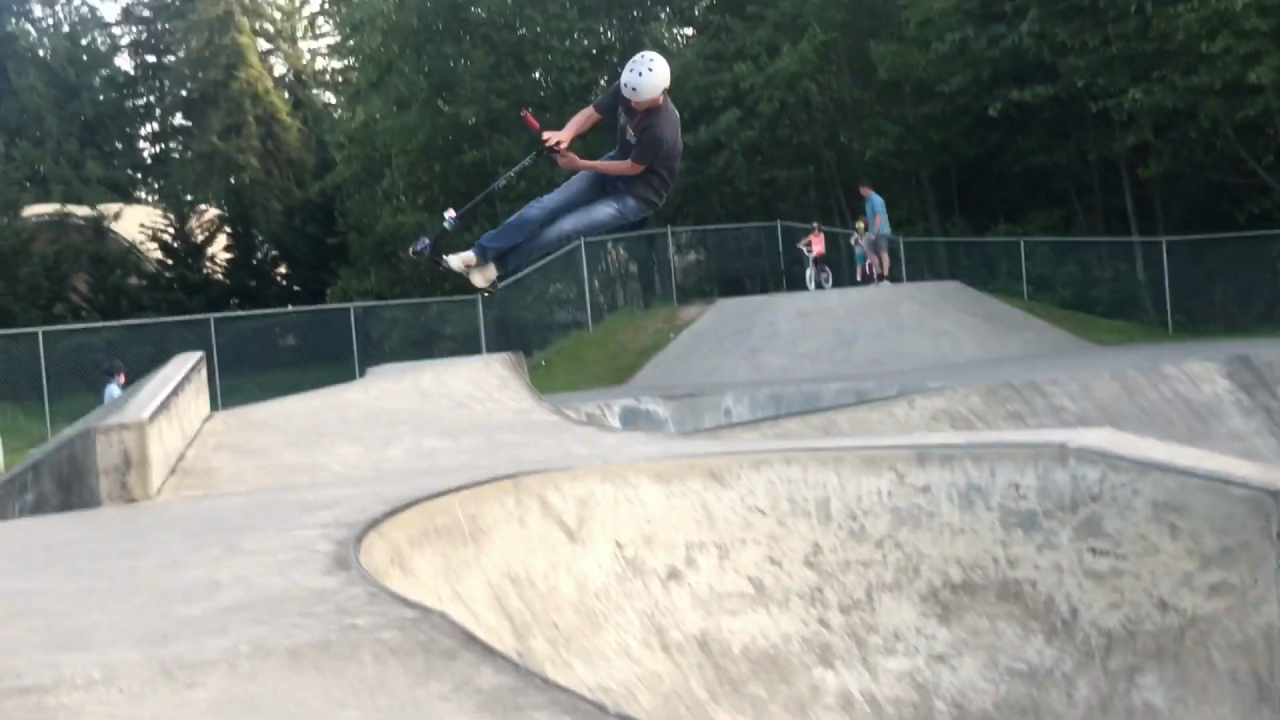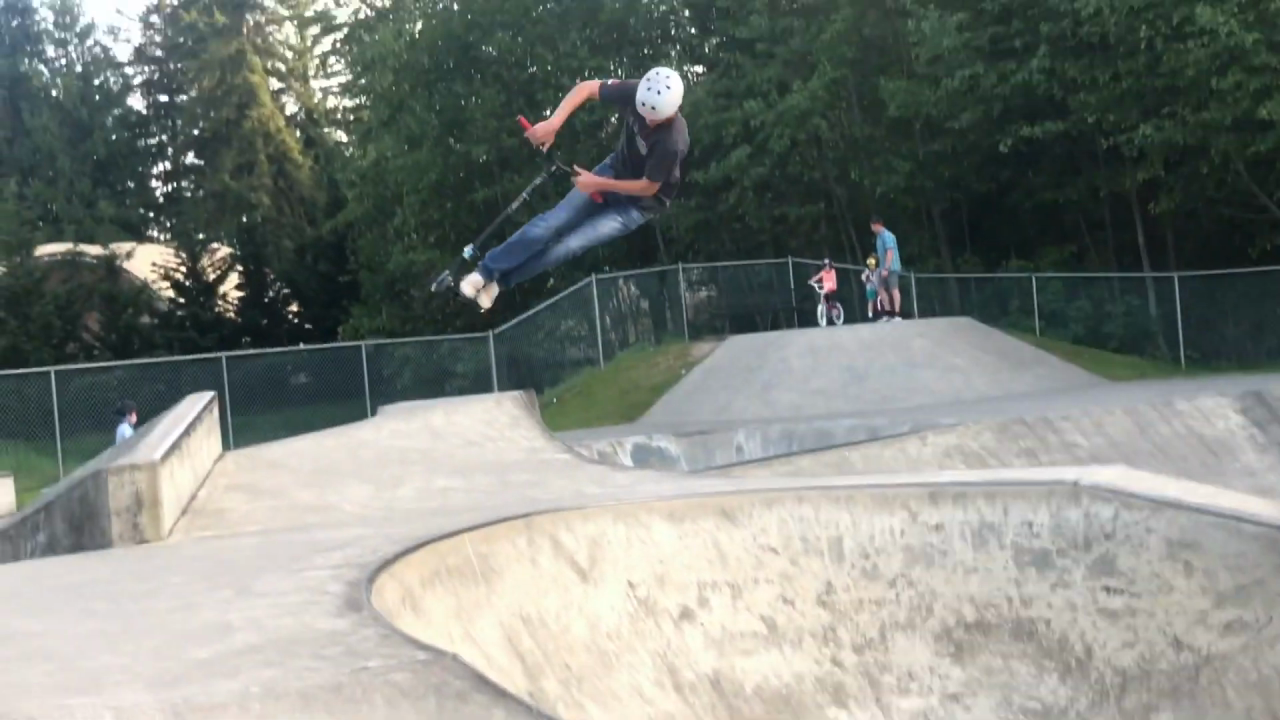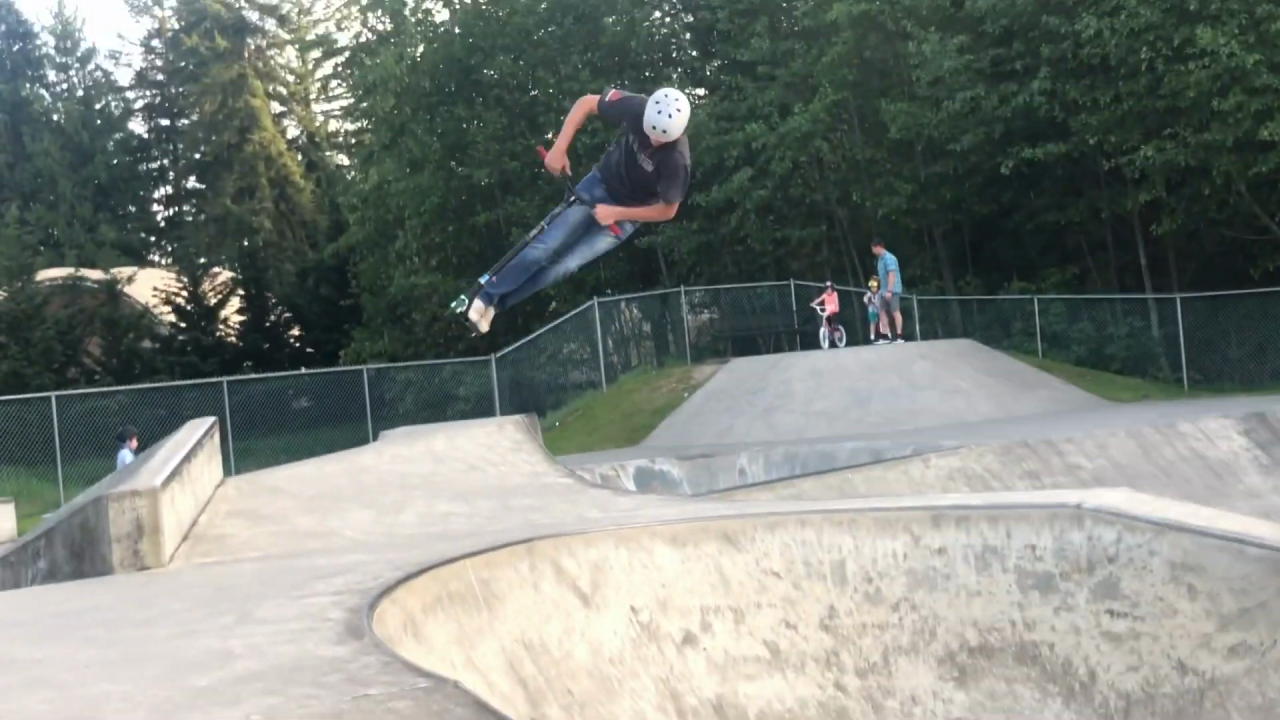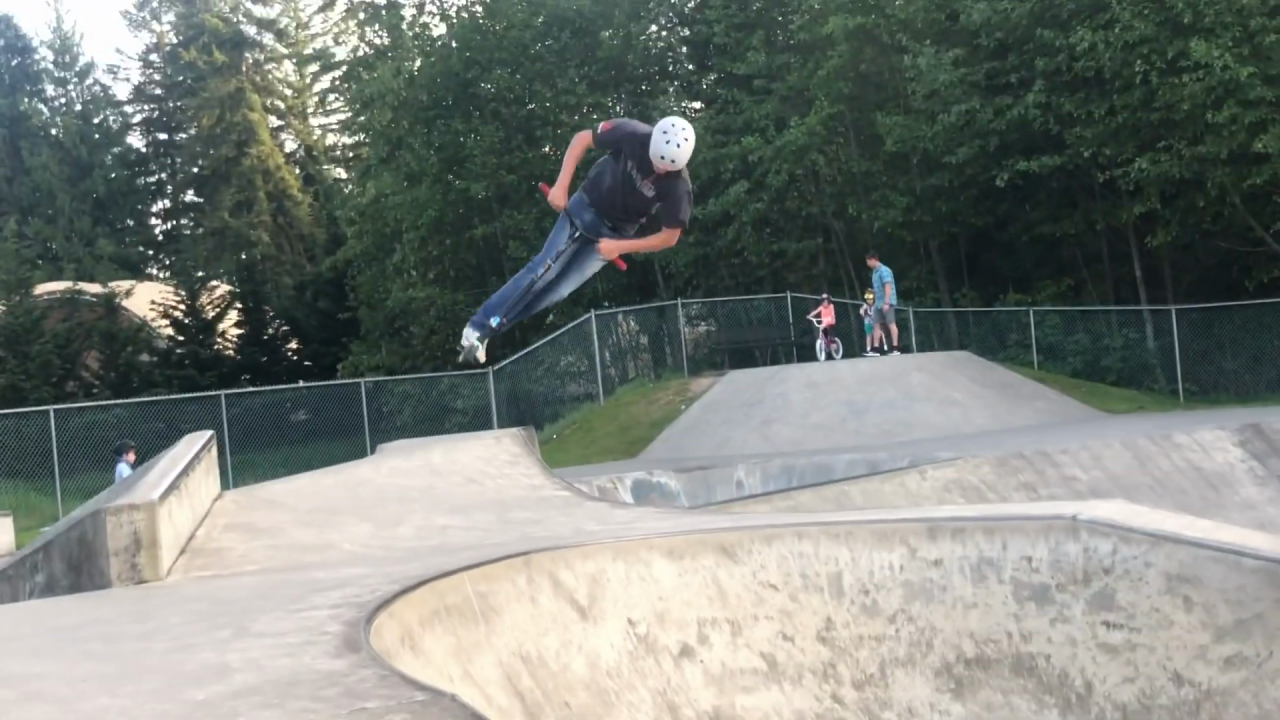
dt=0.1s
person 1, frame 1
left shoulder: (661, 131)
right shoulder: (629, 91)
left elbow: (633, 167)
right elbow: (591, 113)
left wrist: (582, 165)
right wrist: (565, 133)
left hip: (639, 197)
right hip: (616, 166)
left knee: (563, 229)
right knee: (545, 206)
left ankle: (498, 264)
right ankle: (482, 253)
person 1, frame 2
left shoulder: (671, 143)
right shoulder: (635, 92)
left elbow: (648, 187)
right elbow: (587, 88)
left wrist: (597, 183)
right wrist: (553, 123)
left hip: (640, 205)
right hip: (614, 171)
left knee: (568, 246)
right knee: (549, 225)
left ankle: (499, 281)
right ankle: (485, 272)
person 1, frame 3
left shoulder: (676, 160)
right shoulder: (637, 107)
left elbow: (666, 211)
right elbow: (585, 103)
left wrist: (615, 212)
right wrist: (559, 148)
left hip: (627, 214)
right hip: (601, 183)
left knee: (565, 265)
right knee: (546, 245)
left ankle: (497, 301)
right ankle: (487, 296)
person 1, frame 4
left shoulder: (678, 188)
right shoulder: (633, 135)
left elbow: (670, 237)
right elbow: (581, 138)
left wrist: (620, 247)
right wrist: (561, 186)
left hip: (615, 231)
right hip: (587, 206)
left knee: (555, 291)
right knee: (541, 271)
left ankle: (489, 325)
right ankle: (479, 325)
